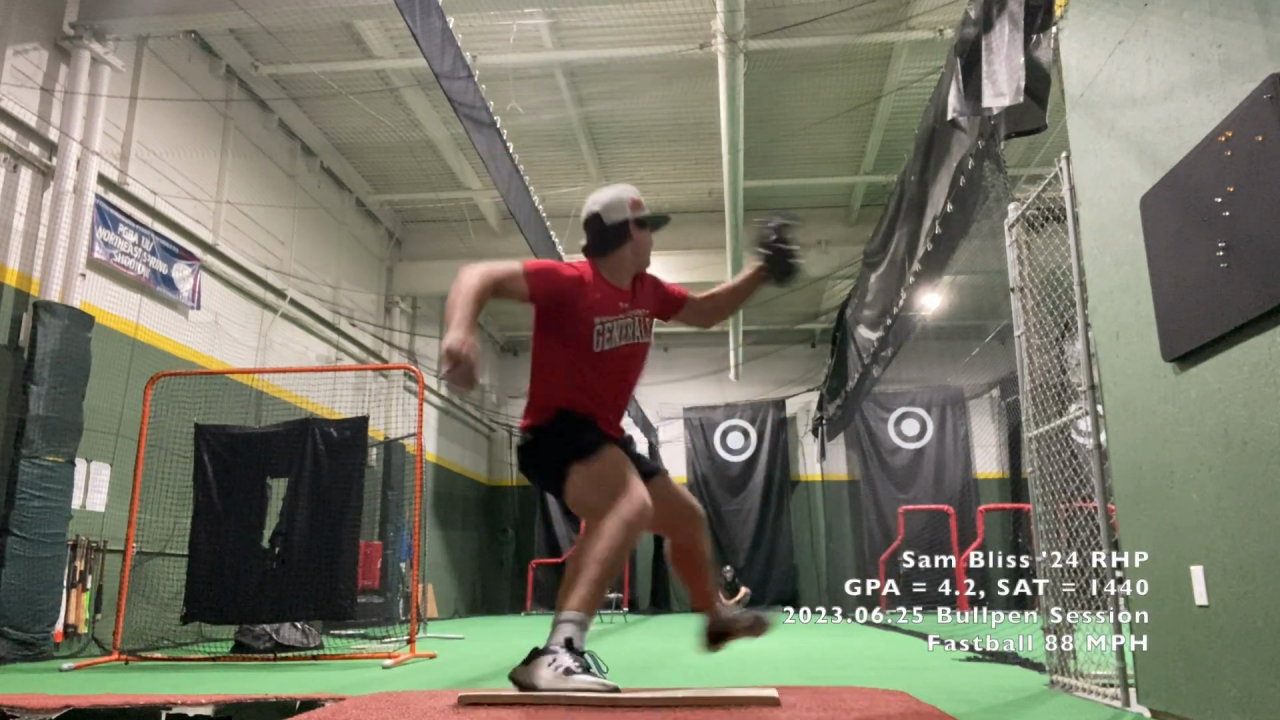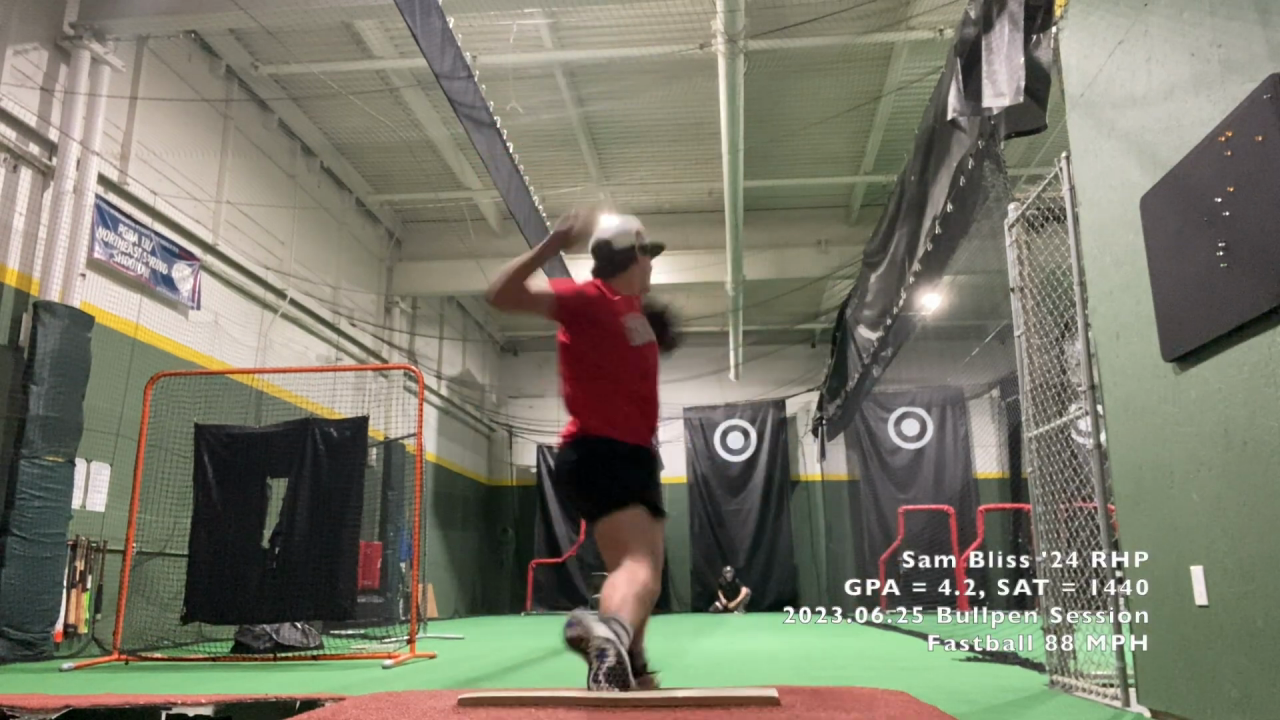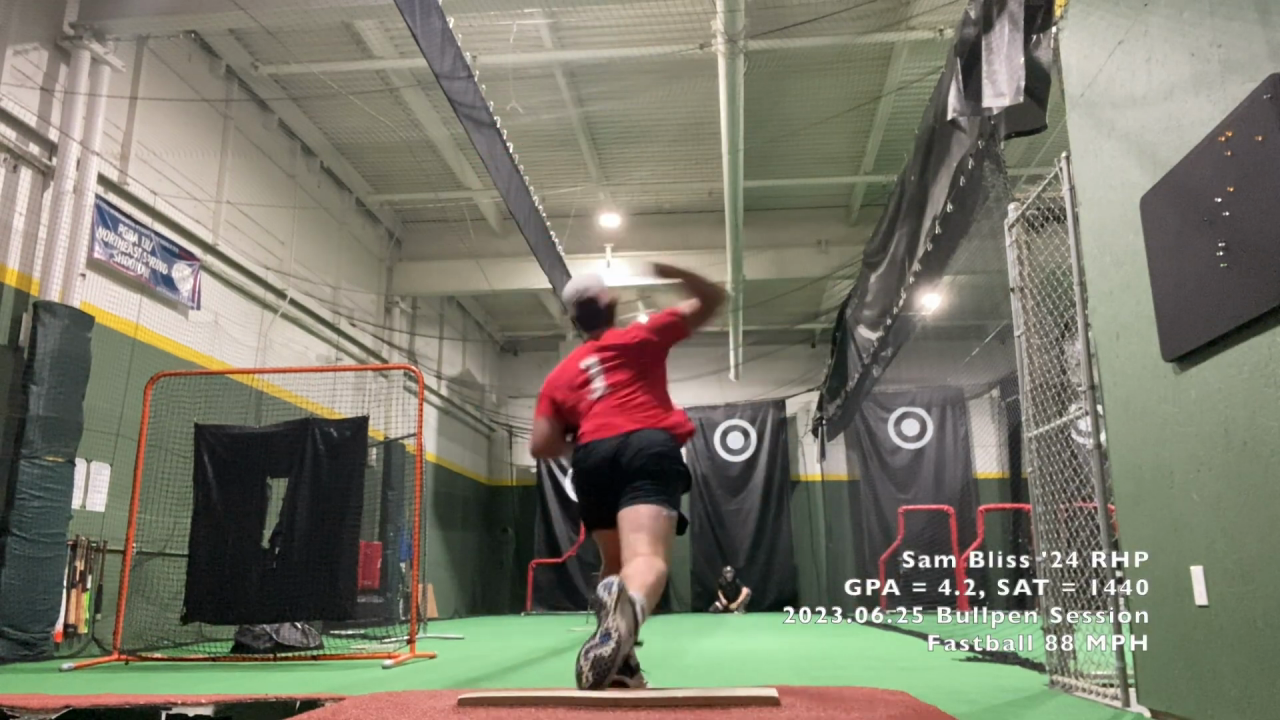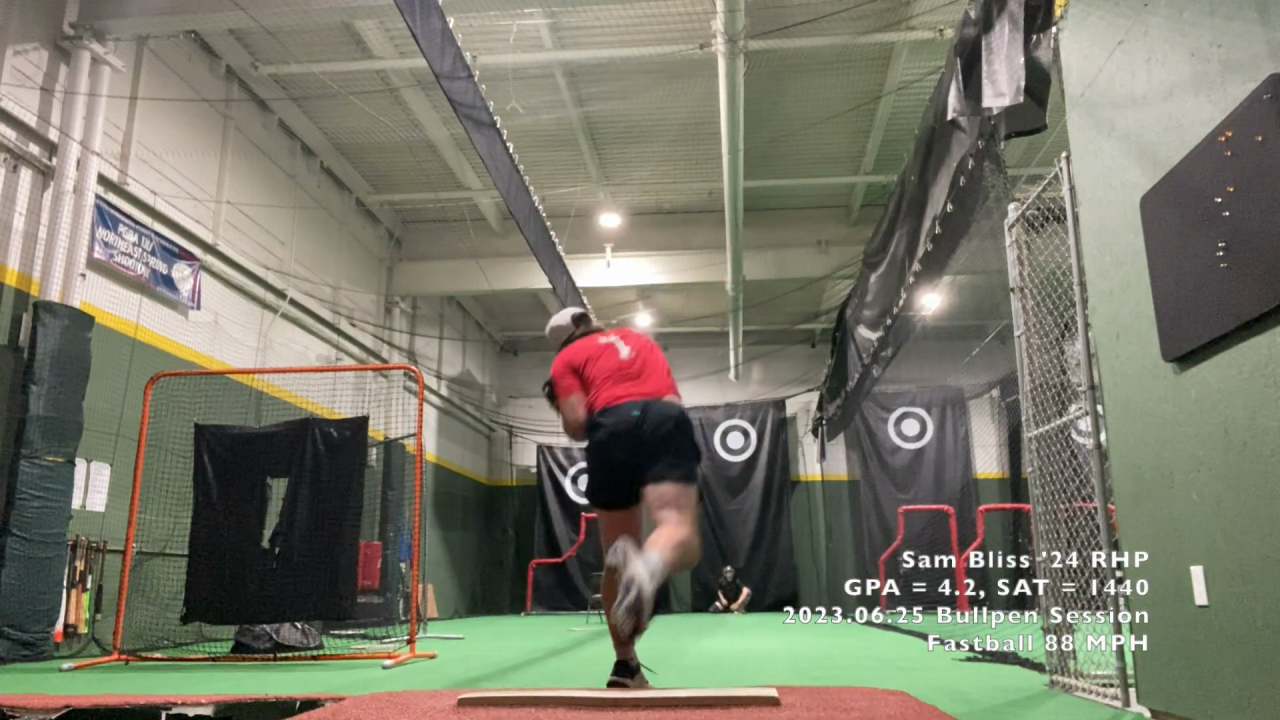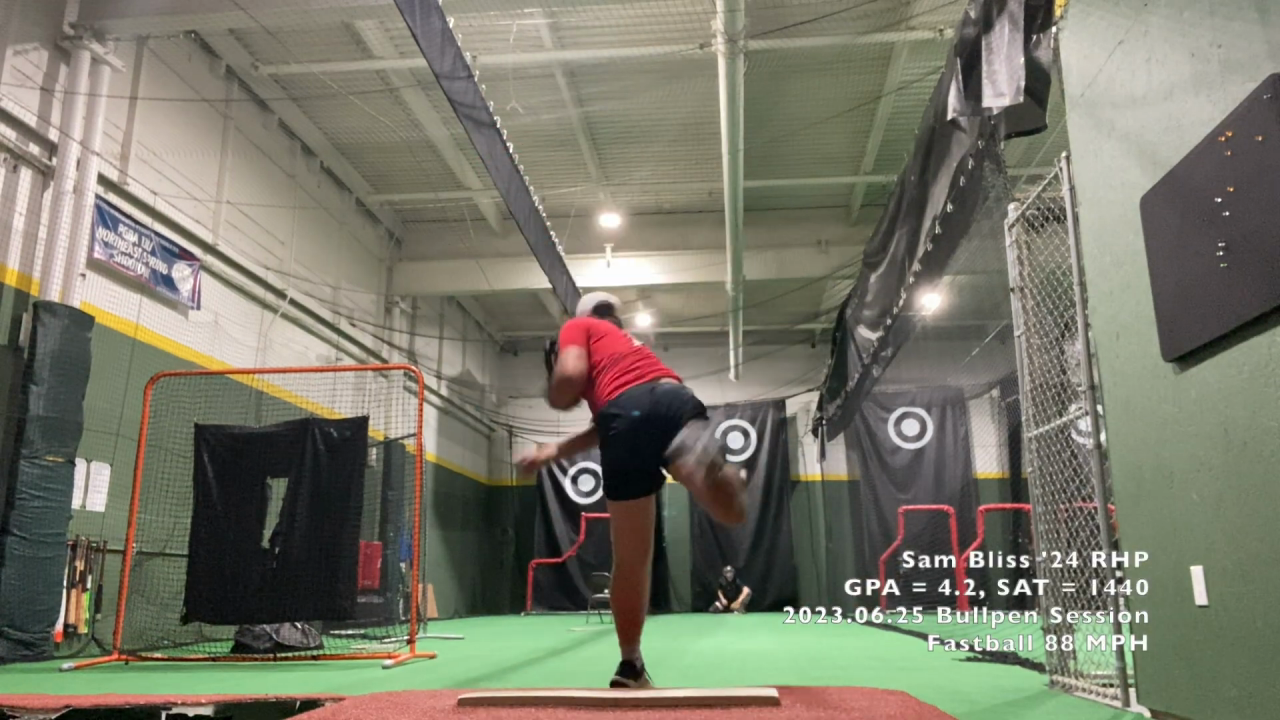
dt=0.1s
person 1, frame 1
left shoulder: (646, 289)
right shoulder: (568, 281)
left elbow: (707, 308)
right elbow: (477, 277)
left wrist: (761, 272)
right wrist: (458, 332)
left hip: (603, 440)
right hip: (555, 436)
left knee: (688, 515)
right knee: (630, 507)
left ankle: (716, 616)
right ankle: (559, 651)
person 1, frame 2
left shoulder: (622, 308)
right shoulder: (591, 299)
right elbow: (501, 297)
right wrist: (546, 248)
left hip: (604, 456)
right hip: (606, 455)
left knee: (638, 552)
right knee: (641, 566)
left ankle: (631, 658)
right ankle: (610, 633)
person 1, frame 3
left shoulder: (559, 377)
right shoulder: (644, 331)
left elbow: (541, 447)
right elbow: (711, 301)
left hip: (594, 462)
right hip: (651, 451)
left knee: (617, 564)
right knee: (644, 563)
left ankle: (620, 662)
right ankle: (623, 608)
person 1, frame 4
left shoulder: (566, 357)
right shoulder: (634, 338)
left elbow: (577, 425)
right hip: (663, 418)
left knee: (616, 555)
right knee: (680, 533)
left ankle: (625, 664)
right ankle: (643, 569)
person 1, frame 5
left shoulder: (583, 327)
right shoulder: (624, 339)
left elbow: (570, 378)
left wrist: (571, 396)
right wrist: (556, 450)
left hip: (630, 414)
left knee: (632, 558)
right knee: (730, 507)
left ankle: (631, 667)
right ankle: (703, 451)
